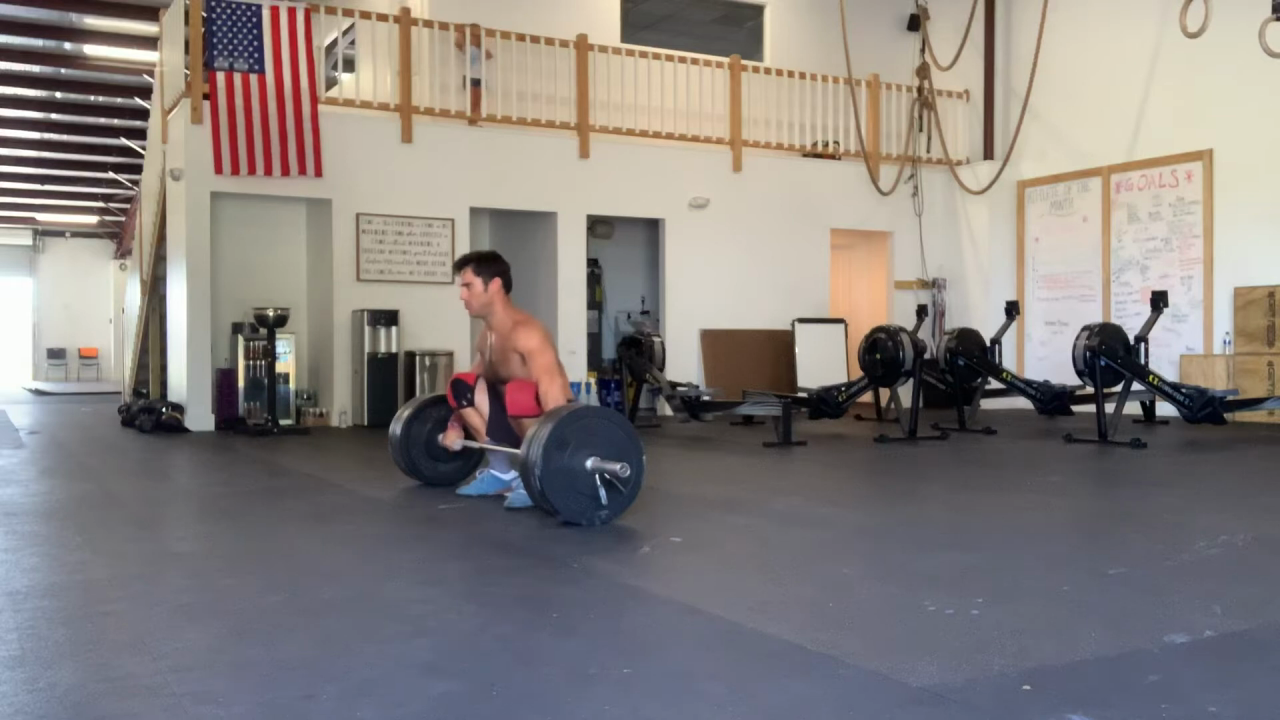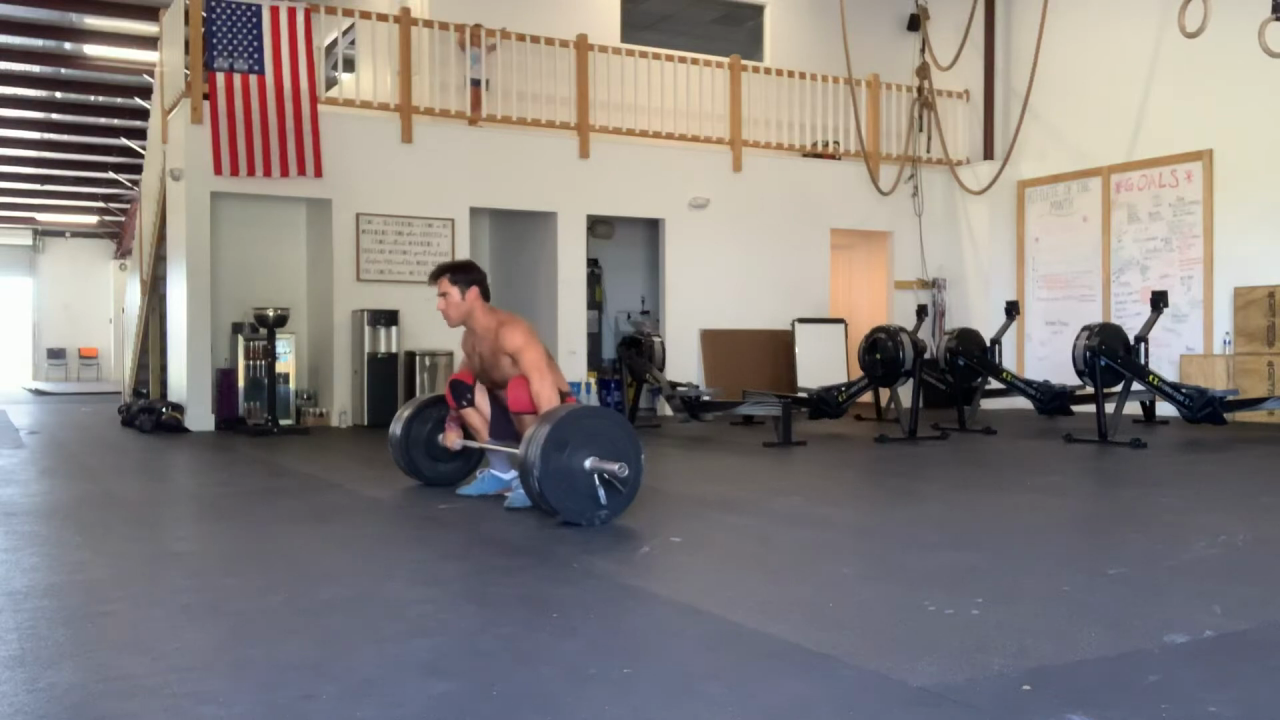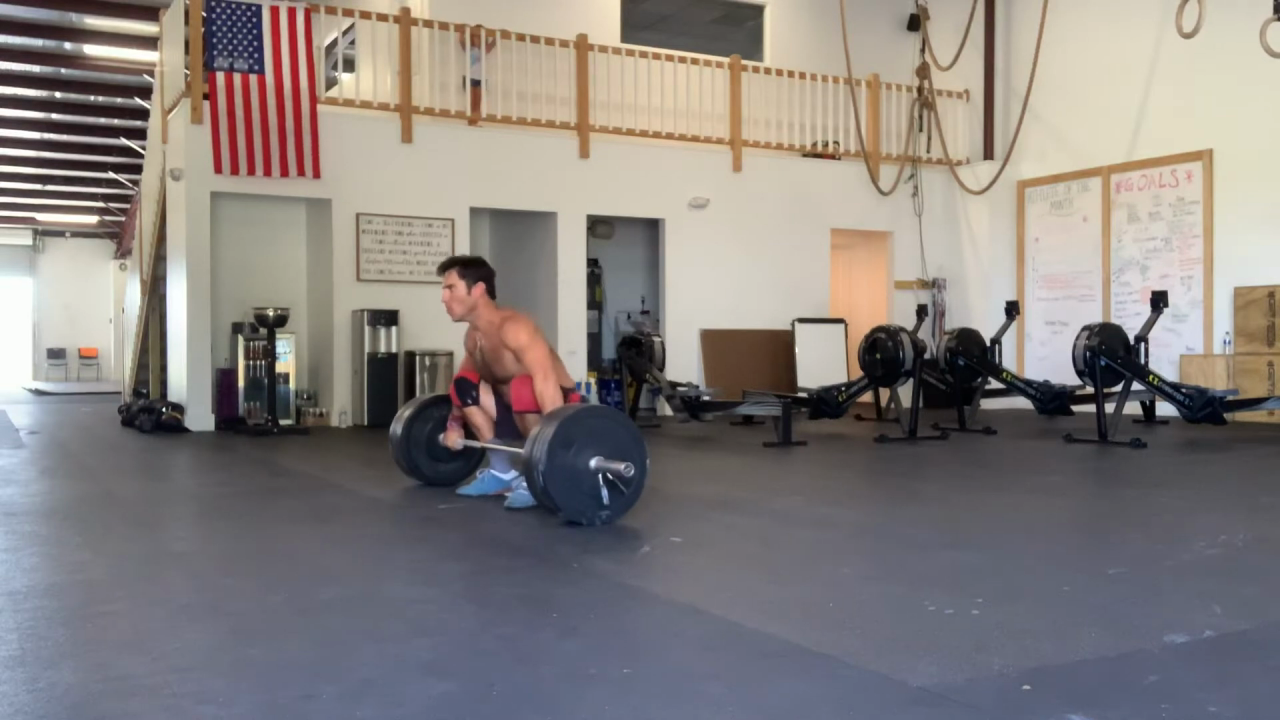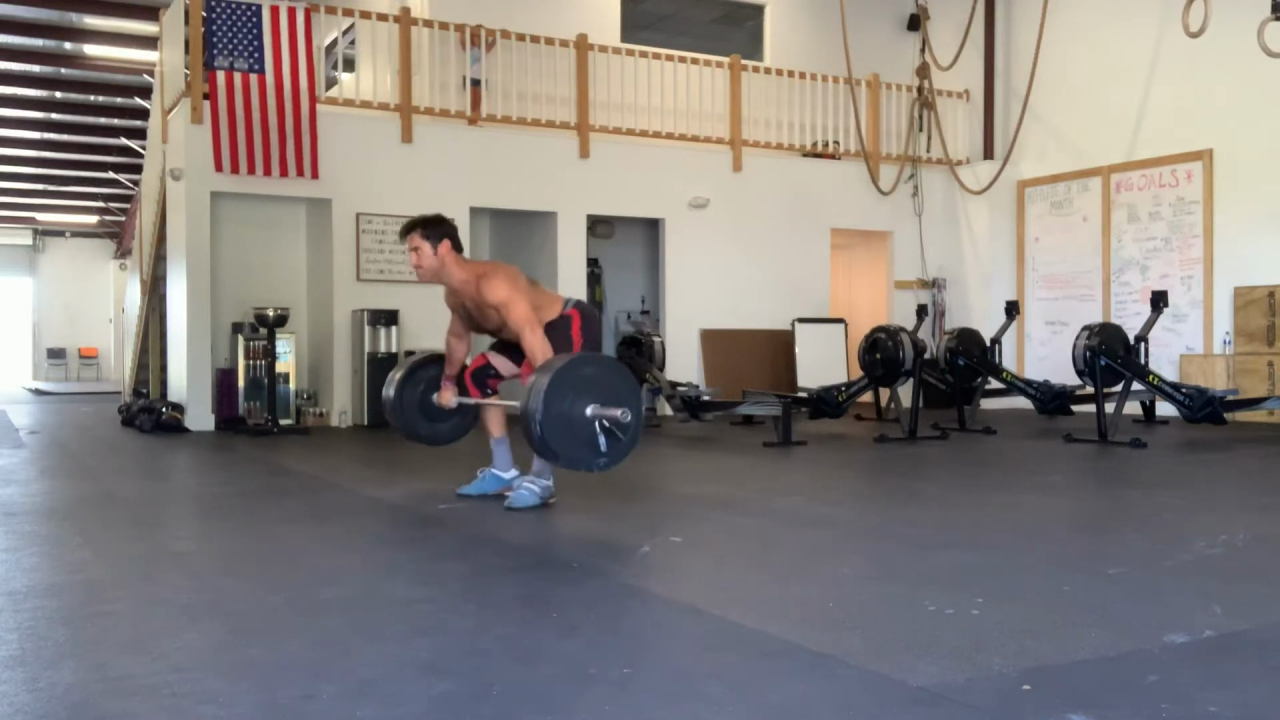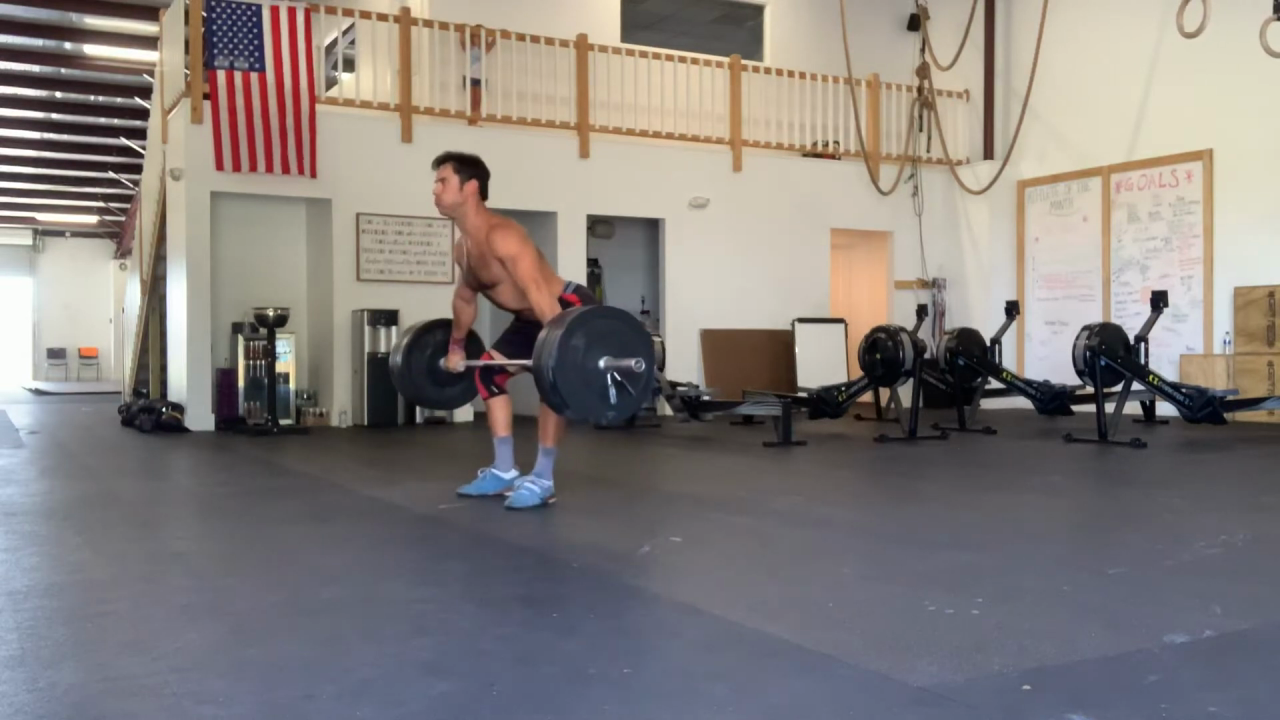
dt=1s
person 1, frame 1
left shoulder: (525, 330)
right shoulder: (487, 335)
left elbow: (552, 385)
right elbow: (476, 381)
right wrist: (456, 424)
right hip: (520, 421)
left knee: (518, 393)
right knee: (461, 386)
right ankle: (503, 473)
person 1, frame 2
left shoulder: (510, 330)
right shoulder: (471, 339)
left elbow: (543, 383)
right elbow: (466, 377)
right wrist: (453, 424)
right hip: (520, 417)
left knee: (519, 390)
right knee: (459, 387)
right ankle: (503, 472)
person 1, frame 3
left shoulder: (513, 327)
right shoulder: (474, 336)
left elbow: (545, 380)
right elbow: (466, 378)
right wrist: (455, 424)
left knee: (523, 389)
right knee: (464, 385)
right ankle: (503, 472)
person 1, frame 4
left shoulder: (490, 281)
right shoulder: (454, 292)
left elbow: (532, 334)
right elbow: (457, 337)
right wrist: (448, 383)
left hip: (574, 323)
right hip: (534, 328)
right knee: (477, 375)
left ankle: (541, 480)
right ankle: (504, 472)
person 1, frame 5
left shoulder: (501, 235)
right shoulder: (463, 246)
left elbow: (539, 292)
right elbow: (465, 297)
right wrist: (456, 345)
left hip: (569, 309)
right hip: (531, 319)
right knee: (488, 374)
left ankle: (542, 480)
right ankle: (504, 472)
